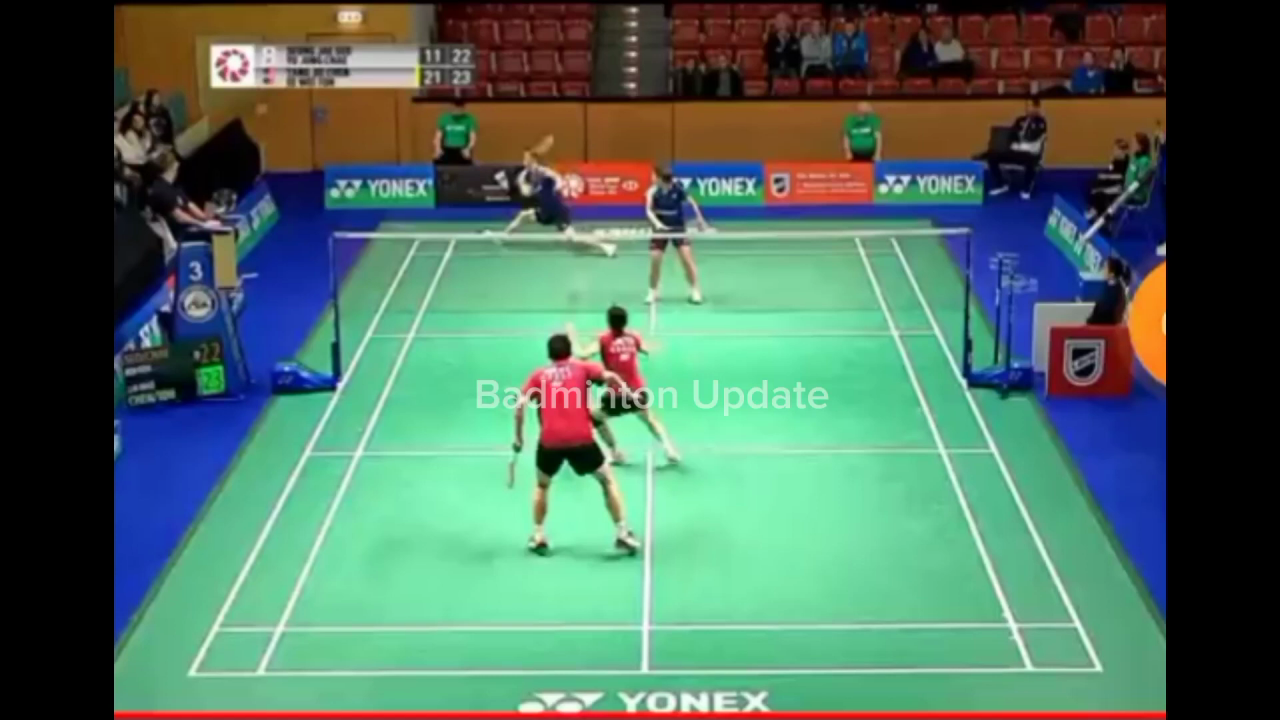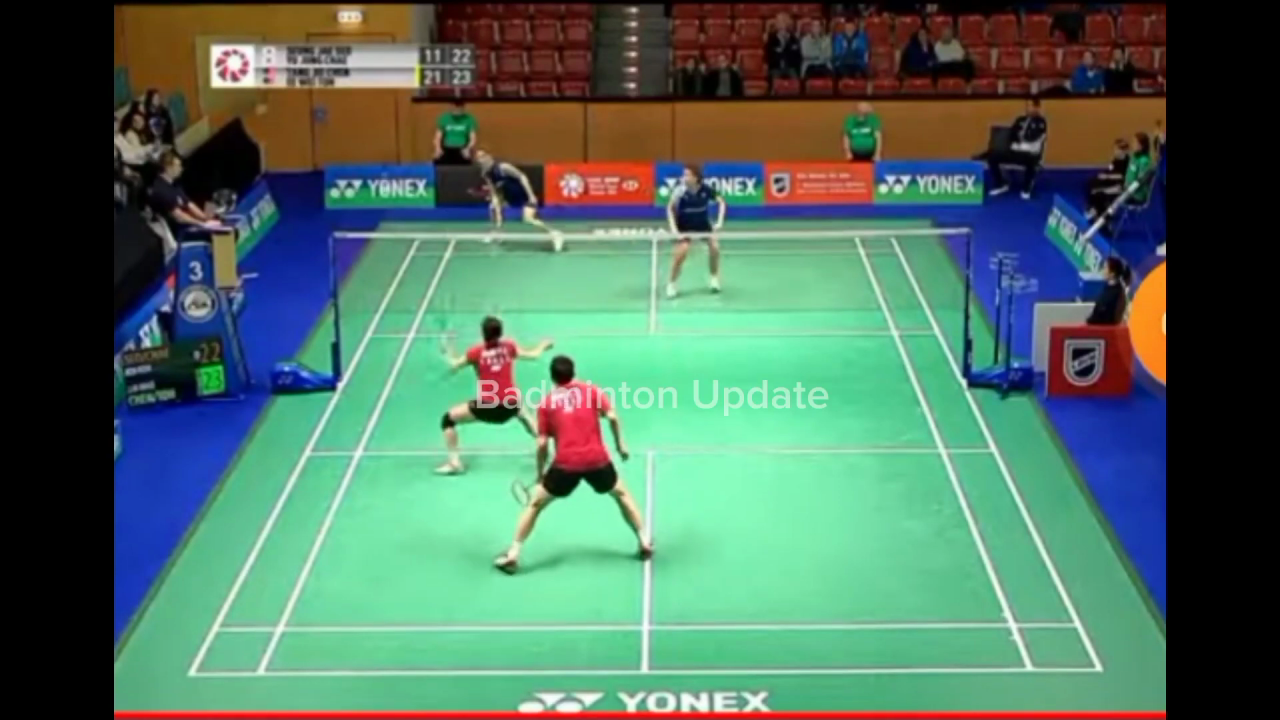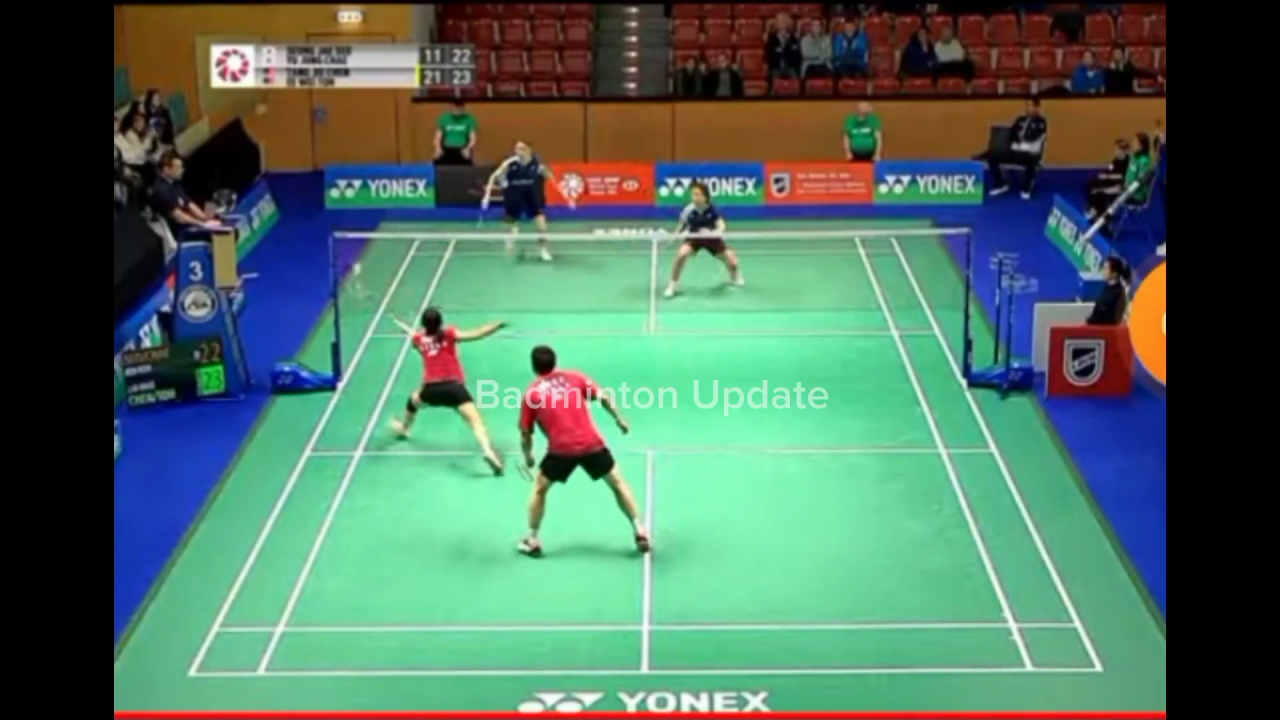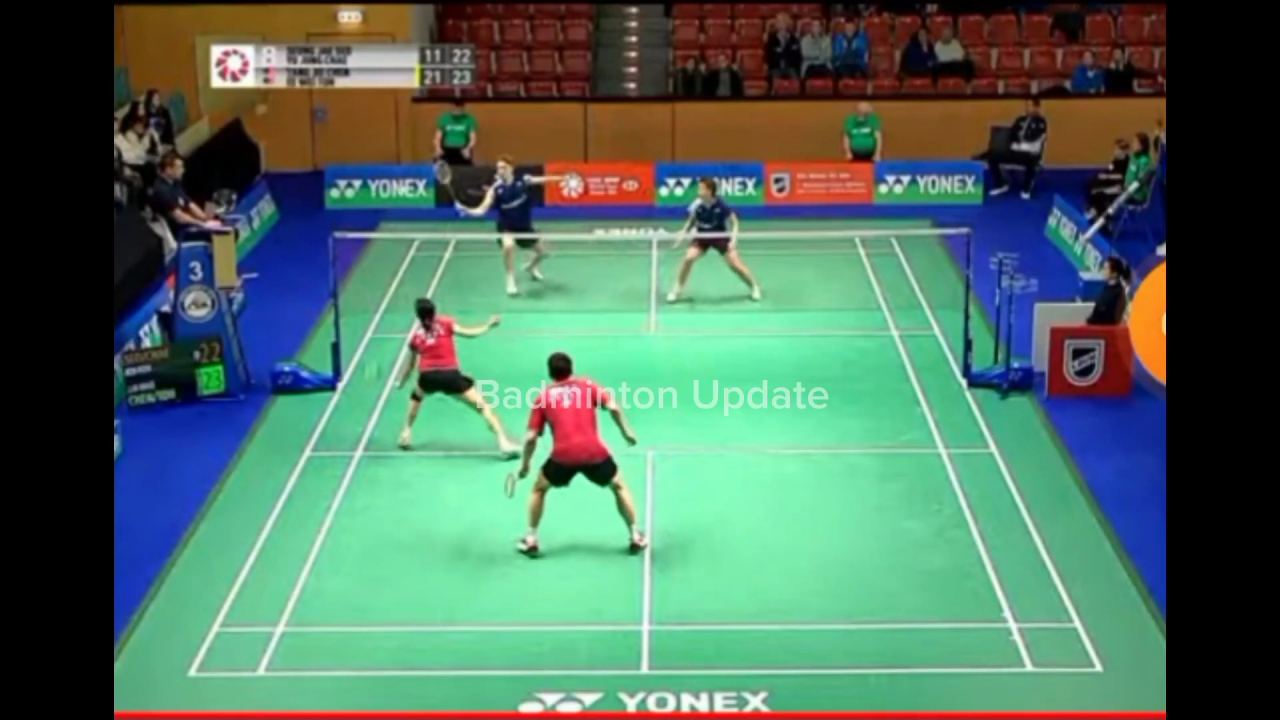
dt=0.4s
person 1, frame 1
left shoulder: (538, 375)
right shoulder: (581, 368)
left elbow: (521, 405)
right elbow: (610, 377)
left wrist: (518, 436)
left hip: (550, 441)
right hip: (580, 438)
left knee: (542, 485)
right knee: (609, 481)
left ankle: (539, 537)
right ankle: (622, 534)
person 1, frame 2
left shoulder: (548, 402)
right shoulder: (591, 391)
left elbow: (542, 443)
right elbow: (613, 418)
left wrist: (540, 472)
right wrist: (620, 446)
left hip: (566, 464)
right hip: (598, 460)
left knee: (535, 505)
right knee: (622, 494)
left ankle: (512, 554)
right ankle: (644, 543)
person 1, frame 3
left shoulder: (531, 393)
right shoulder: (575, 378)
left elbow: (525, 436)
right elbow: (603, 397)
left wrist: (528, 457)
right wrist: (619, 420)
left hip: (560, 450)
right hip: (592, 444)
left knee: (539, 490)
right knee: (618, 483)
left ankle: (532, 541)
right ankle: (640, 533)
person 1, frame 4
left shoulder: (544, 397)
right shoulder: (588, 386)
left elbow: (531, 437)
right elbow: (613, 408)
left wrist: (525, 465)
right wrist: (626, 431)
left hip: (563, 456)
right hip: (594, 453)
left knee: (539, 489)
right knee: (620, 487)
left ankle: (531, 540)
right ankle: (636, 537)
